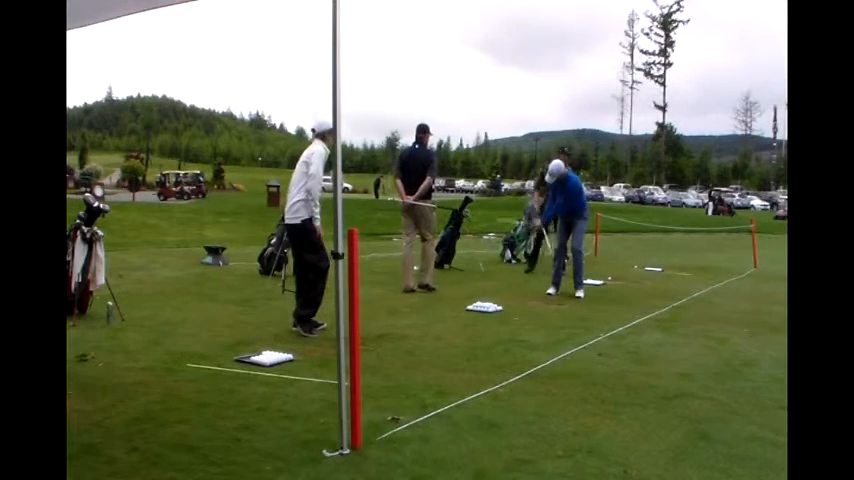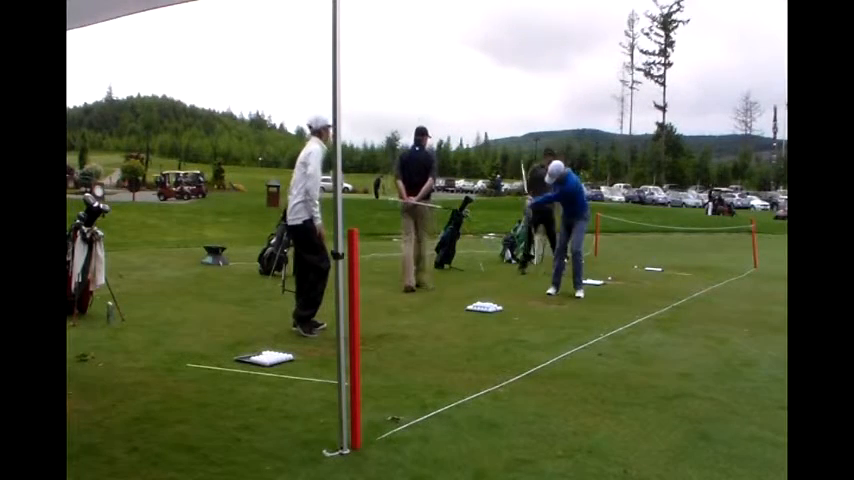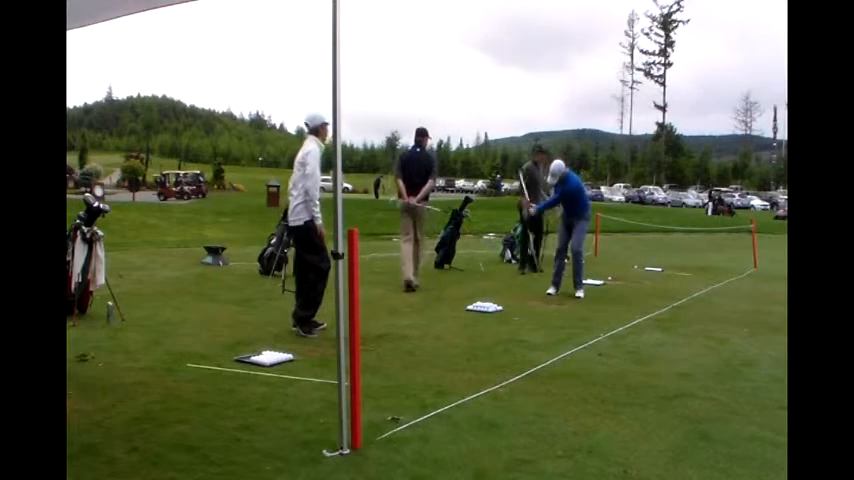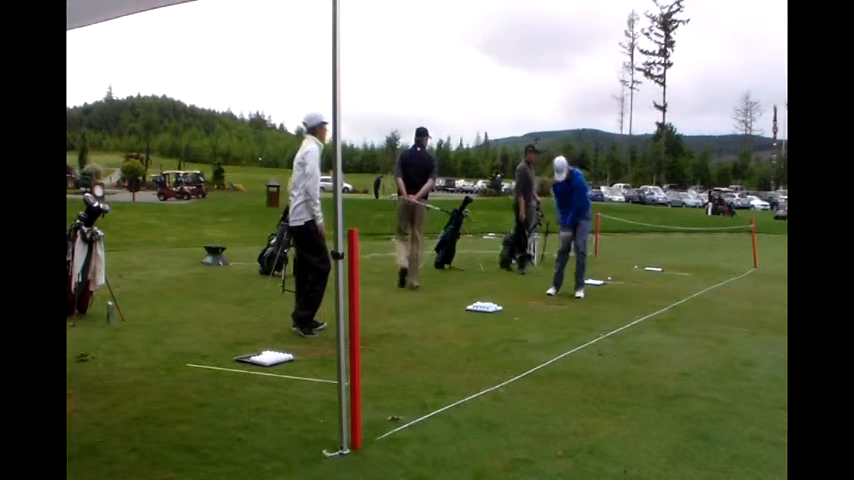
dt=0.2s
person 1, frame 1
left shoulder: (311, 151)
right shoulder: (318, 151)
right elbow: (312, 187)
right wrist: (316, 221)
left hip: (294, 217)
right hip: (302, 217)
left knee: (304, 266)
right knee: (319, 264)
left ankle: (303, 317)
right ankle: (303, 316)
person 1, frame 2
left shoulder: (309, 149)
right shoulder: (315, 150)
right elbow: (311, 187)
right wrist: (317, 220)
left hip: (295, 217)
right hip: (304, 217)
left knee: (305, 267)
right knee: (320, 265)
left ankle: (303, 317)
right ankle: (303, 317)
person 1, frame 3
left shoulder: (306, 149)
right shoulder: (313, 149)
right elbow: (310, 187)
right wrist: (318, 219)
left hip: (296, 218)
right hip: (305, 218)
left knee: (305, 267)
right knee: (320, 265)
left ankle: (302, 317)
right ankle: (303, 318)
person 1, frame 4
left shoulder: (305, 149)
right shoulder: (312, 149)
right elbow: (311, 187)
right wrist: (319, 219)
left hip: (297, 217)
right hip: (306, 218)
left knee: (305, 267)
right knee: (320, 266)
left ankle: (303, 317)
right ankle: (303, 318)
person 2, frame 1
left shoulder: (404, 154)
right shoulder: (429, 155)
left elbow: (397, 178)
right elbow: (429, 179)
left wrist: (404, 197)
right wrist: (416, 197)
left hip: (406, 203)
right hip: (424, 202)
left knee: (408, 241)
right knee: (428, 240)
left ankle: (408, 283)
right ankle: (425, 280)
person 2, frame 2
left shoulder: (403, 156)
right shoulder: (429, 157)
left elbow: (398, 179)
right elbow: (431, 180)
left wrist: (406, 197)
right wrist: (417, 198)
left hip: (406, 203)
right hip: (422, 202)
left knee: (408, 241)
right knee: (421, 240)
left ankle: (409, 282)
right ankle: (420, 279)
person 2, frame 3
left shoulder: (404, 156)
right shoulder: (430, 158)
left elbow: (398, 179)
right elbow: (431, 182)
left wrist: (406, 198)
right wrist: (417, 199)
left hip: (405, 202)
right hip: (421, 203)
left knee: (406, 239)
right knee: (417, 240)
left ankle: (408, 276)
right ankle: (414, 278)
person 2, frame 4
left shoulder: (404, 155)
right shoulder: (430, 158)
left elbow: (398, 177)
right elbow: (431, 182)
left wrist: (406, 195)
right wrist: (417, 197)
left hip: (403, 200)
right hip: (420, 202)
left knee: (401, 236)
right knee: (417, 239)
left ankle: (403, 265)
right ankle: (414, 280)
person 3, frame 1
left shoulder: (572, 184)
right shoulder: (556, 179)
left elbow: (559, 205)
right elbow: (552, 199)
left wrist: (544, 220)
right wrist: (543, 218)
left hip: (579, 216)
right hip: (565, 215)
left knee: (576, 249)
right knee: (560, 248)
left ankle: (579, 287)
right ankle: (555, 285)
person 3, frame 2
left shoulder: (570, 185)
right shoulder: (560, 176)
left elbow: (551, 198)
right elbow: (553, 195)
left wrist: (533, 203)
right wrist: (535, 200)
left hip: (580, 217)
right hip: (566, 215)
left knee: (575, 249)
right knee: (560, 249)
left ankle: (579, 287)
right ankle: (555, 285)
person 3, frame 3
left shoulder: (571, 185)
right shoulder: (556, 178)
left elbow: (554, 201)
right elbow: (555, 198)
left wrist: (537, 210)
right wrist: (539, 207)
left hip: (581, 216)
right hip: (567, 215)
left knee: (575, 249)
right knee: (561, 249)
left ankle: (579, 287)
right ankle: (555, 285)
person 3, frame 4
left shoulder: (578, 178)
right shoulder: (557, 182)
left elbow: (576, 205)
right elbow: (560, 206)
left wrist: (569, 228)
right wrist: (564, 227)
left hip: (582, 216)
right hip: (567, 216)
left knee: (580, 250)
right knee: (563, 249)
left ankle: (580, 287)
right ankle: (556, 285)
person 4, frame 1
right shoulder: (546, 170)
right elbow: (537, 187)
right wrist: (537, 200)
right hip: (546, 207)
right knee: (540, 233)
right ankle: (531, 263)
person 4, frame 2
right shoulder: (535, 170)
right elbow: (527, 189)
right wrist: (528, 206)
left hip: (548, 208)
right hip: (535, 208)
left knee: (553, 237)
right knee: (530, 236)
right ankle: (523, 265)
person 4, frame 3
left shoulder: (541, 168)
right shoulder: (528, 168)
right elbow: (523, 190)
left wrist: (545, 197)
left knee: (539, 235)
right knee: (526, 236)
left ankle: (533, 263)
right ankle: (523, 264)
person 4, frame 4
left shoulder: (529, 168)
right shoulder: (522, 168)
right elbow: (519, 190)
left wrist: (535, 197)
right wrist: (522, 210)
left hip: (528, 206)
right hip: (522, 207)
left knee: (520, 235)
right knee: (523, 236)
right ankle: (521, 265)
